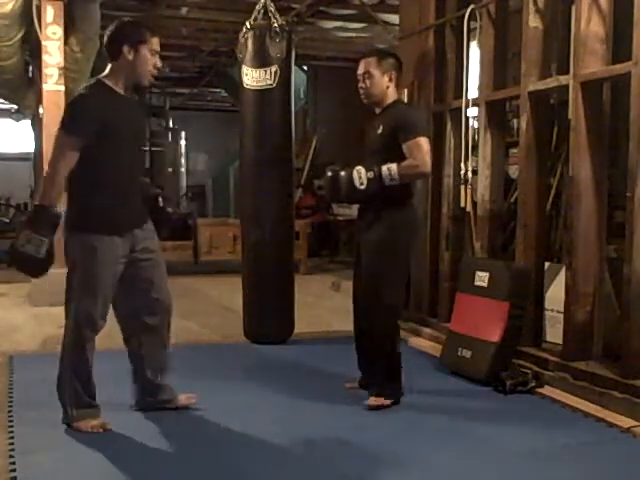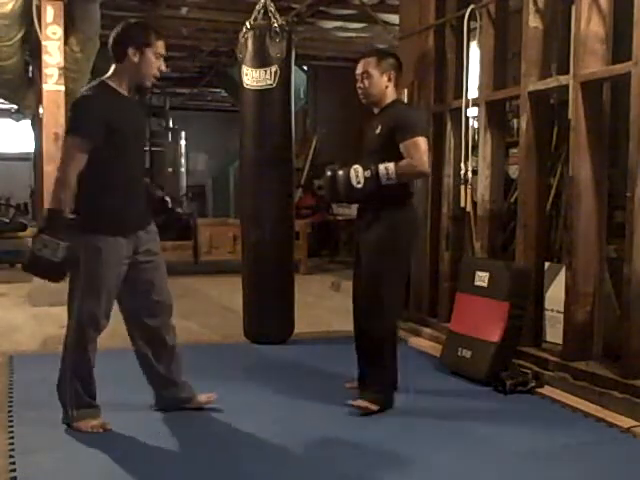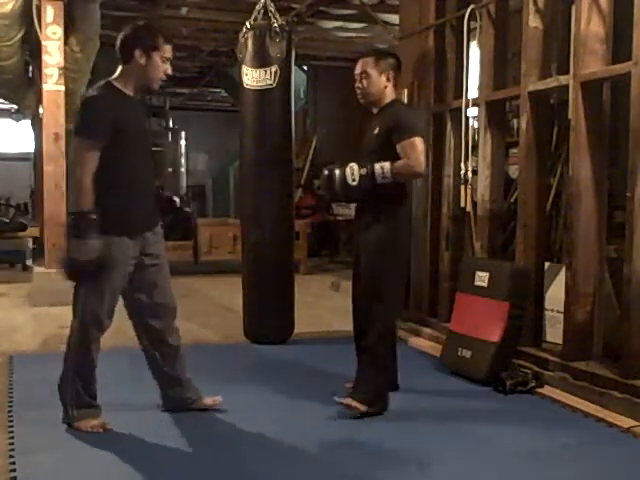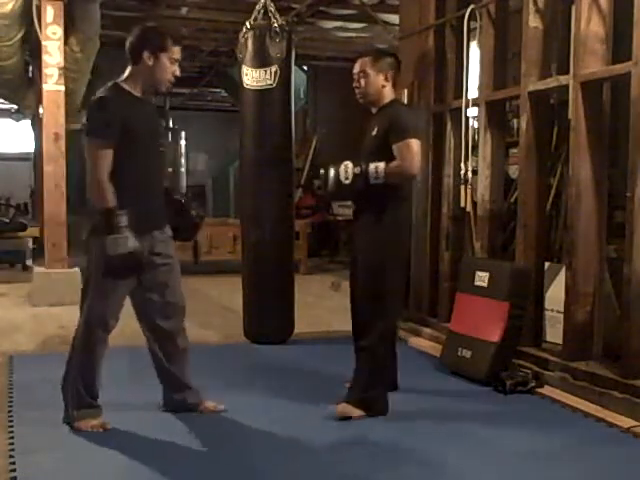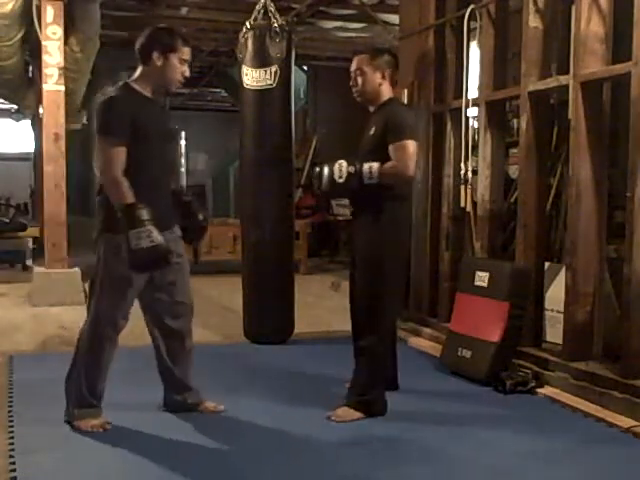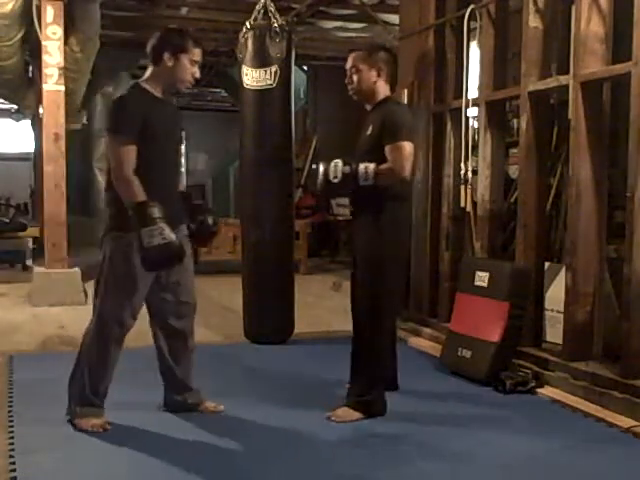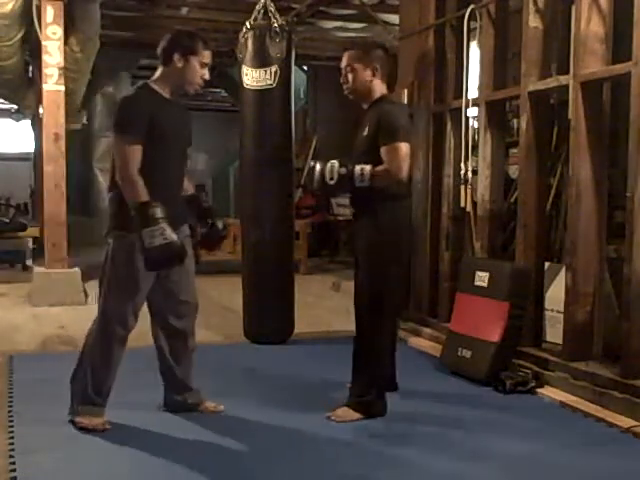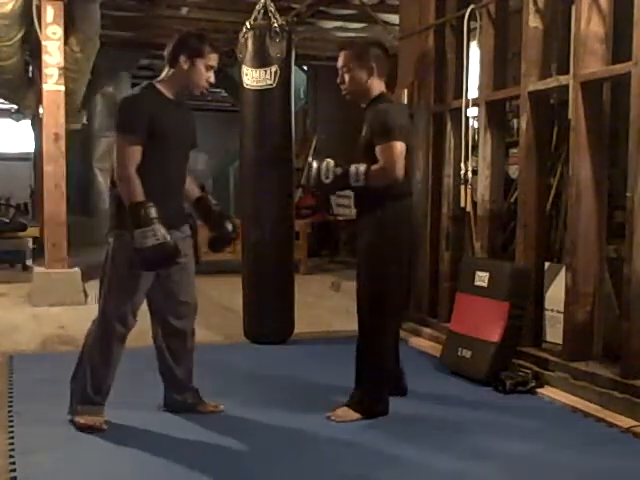
dt=0.1s
person 1, frame 1
left shoulder: (133, 105)
right shoulder: (89, 102)
right elbow: (59, 169)
left wrist: (150, 197)
right wrist: (43, 222)
left hip: (138, 227)
right hip: (96, 233)
left knee: (155, 308)
right knee: (86, 321)
left ankle: (154, 391)
right ankle: (80, 407)
person 1, frame 2
left shoulder: (133, 106)
right shoulder: (93, 102)
right elbow: (69, 172)
left wrist: (155, 200)
right wrist: (57, 225)
left hip: (141, 230)
right hip: (101, 234)
left knee: (156, 313)
right knee: (88, 322)
left ankle: (173, 391)
right ankle: (79, 407)
person 1, frame 3
left shoulder: (136, 106)
right shoulder: (98, 104)
right elbow: (83, 174)
right wrist: (83, 231)
left hip: (146, 230)
right hip: (110, 232)
left knee: (160, 314)
right knee: (92, 320)
left ankle: (180, 393)
right ankle: (79, 407)
person 1, frame 4
left shoulder: (147, 108)
right shoulder: (109, 105)
right elbow: (99, 176)
right wrist: (114, 228)
left hip: (156, 231)
right hip: (121, 232)
left knee: (169, 314)
right knee: (98, 321)
left ankle: (182, 395)
right ankle: (80, 407)
person 1, frame 5
left shoulder: (158, 108)
right shoulder: (118, 105)
right elbow: (113, 174)
left wrist: (180, 206)
right wrist: (137, 224)
left hip: (164, 229)
right hip: (125, 232)
left knee: (176, 313)
right knee: (107, 319)
left ankle: (181, 394)
right ankle: (83, 405)
person 1, frame 6
left shoulder: (170, 109)
right shoulder: (130, 105)
right elbow: (123, 173)
left wrist: (189, 206)
right wrist: (149, 222)
left hip: (172, 228)
right hip: (134, 231)
left knee: (179, 313)
right knee: (113, 318)
left ankle: (181, 394)
right ankle: (85, 404)
person 1, frame 7
left shoulder: (179, 111)
right shoulder: (137, 104)
right elbow: (127, 172)
right wrist: (151, 222)
left hip: (174, 229)
right hip: (137, 230)
left knee: (180, 313)
right knee: (116, 317)
left ankle: (181, 394)
right ankle: (87, 403)
person 1, frame 8
left shoulder: (184, 112)
right shoulder: (139, 104)
right elbow: (126, 171)
left wrist: (207, 208)
right wrist: (146, 222)
left hip: (175, 228)
right hip: (137, 230)
left knee: (180, 314)
right knee: (116, 317)
left ankle: (182, 395)
right ankle: (86, 403)
person 2, frame 1
left shoulder: (406, 116)
right shoulder: (376, 122)
left elbow: (422, 165)
left wrist: (375, 176)
right wrist: (351, 182)
left hip: (393, 220)
right hip: (370, 218)
left knee: (381, 302)
right knee: (364, 300)
left ankle: (388, 386)
right ankle: (373, 376)
person 2, frame 2
left shoulder: (404, 116)
right shoulder: (375, 121)
left elbow: (420, 165)
left wrist: (373, 174)
right wrist: (350, 182)
left hip: (392, 220)
right hip: (370, 217)
left knee: (380, 302)
right knee: (365, 300)
left ankle: (379, 389)
right ankle: (371, 375)
person 2, frame 3
left shoulder: (402, 116)
right shoulder: (375, 120)
left elbow: (416, 164)
left wrist: (369, 172)
right wrist: (347, 180)
left hip: (390, 221)
right hip: (370, 218)
left knee: (378, 305)
right knee: (366, 302)
left ankle: (370, 392)
right ankle: (380, 376)
person 2, frame 4
left shoulder: (400, 116)
right shoulder: (375, 120)
left elbow: (410, 166)
left wrist: (362, 172)
right wrist: (351, 176)
left hip: (388, 220)
right hip: (368, 218)
left knee: (378, 305)
right knee: (364, 302)
left ankle: (368, 395)
right ankle: (381, 376)
person 2, frame 5
left shoulder: (398, 116)
right shoulder: (375, 117)
left elbow: (406, 167)
left wrist: (355, 172)
right wrist: (345, 175)
left hip: (386, 222)
right hip: (368, 220)
left knee: (375, 308)
right knee: (365, 304)
left ankle: (367, 397)
right ankle: (382, 376)
person 2, frame 6
left shoulder: (395, 115)
right shoulder: (373, 116)
left elbow: (400, 169)
left hip: (385, 222)
right hip: (368, 219)
left knee: (375, 309)
right knee: (366, 304)
left ankle: (367, 397)
right ankle: (381, 376)
person 2, frame 7
left shoulder: (390, 114)
right shoulder: (373, 115)
left elbow: (397, 171)
left wrist: (346, 175)
right wrist: (345, 174)
left hip: (386, 222)
right hip: (372, 220)
left knee: (375, 311)
right knee: (373, 307)
left ankle: (368, 400)
right ankle: (381, 378)
person 2, frame 8
left shoulder: (386, 113)
right shoulder: (375, 112)
left elbow: (392, 170)
left wrist: (343, 175)
right wrist: (337, 175)
left hip: (387, 221)
right hip: (377, 219)
left knee: (378, 310)
right knee: (377, 307)
left ankle: (368, 399)
right ankle: (388, 379)
